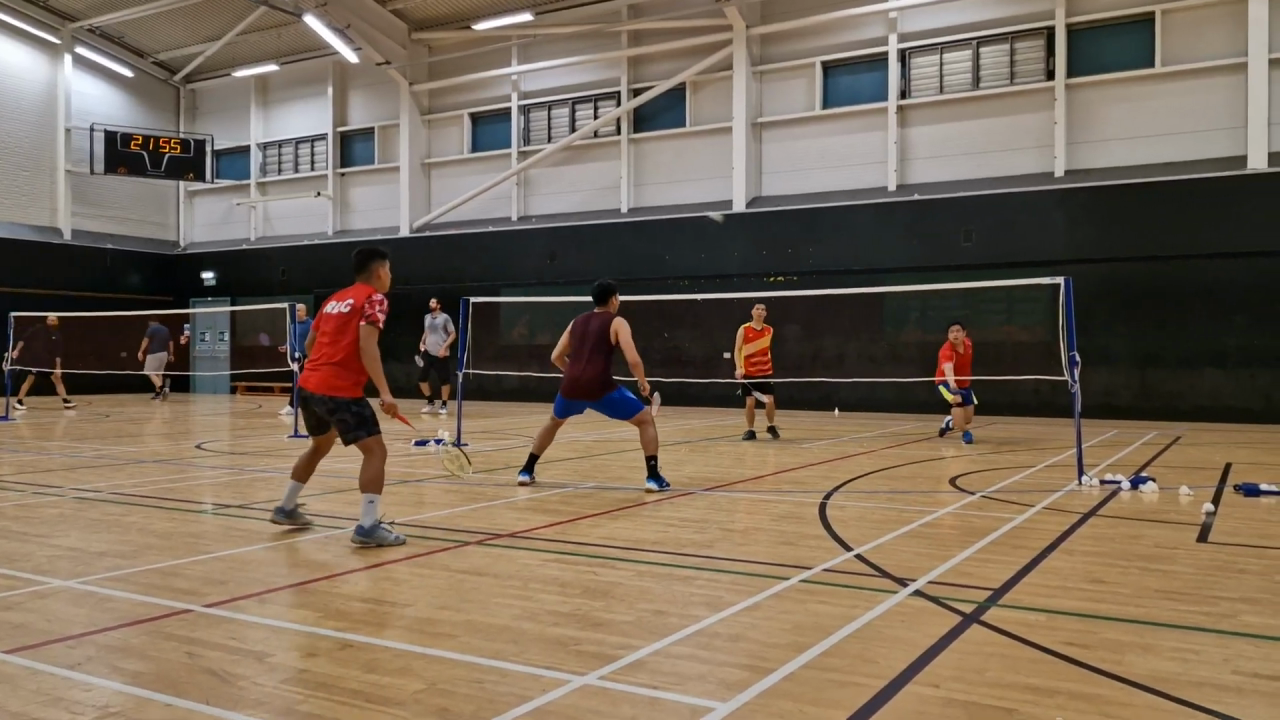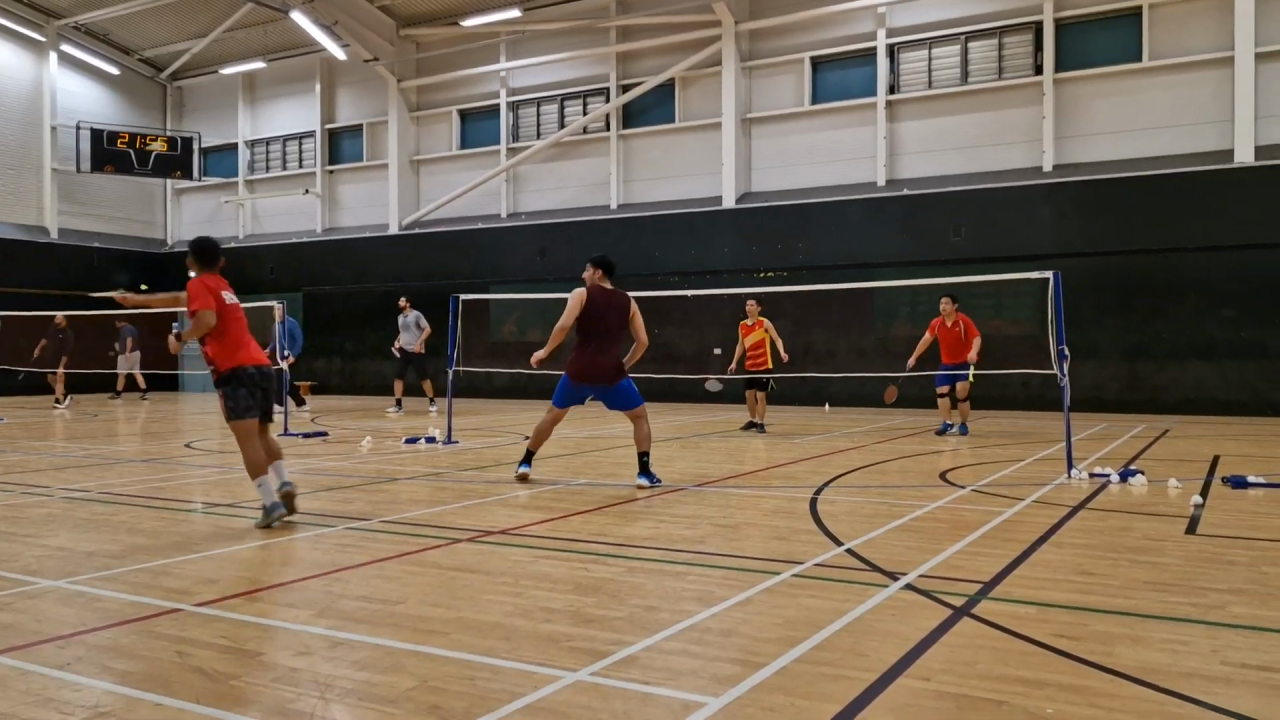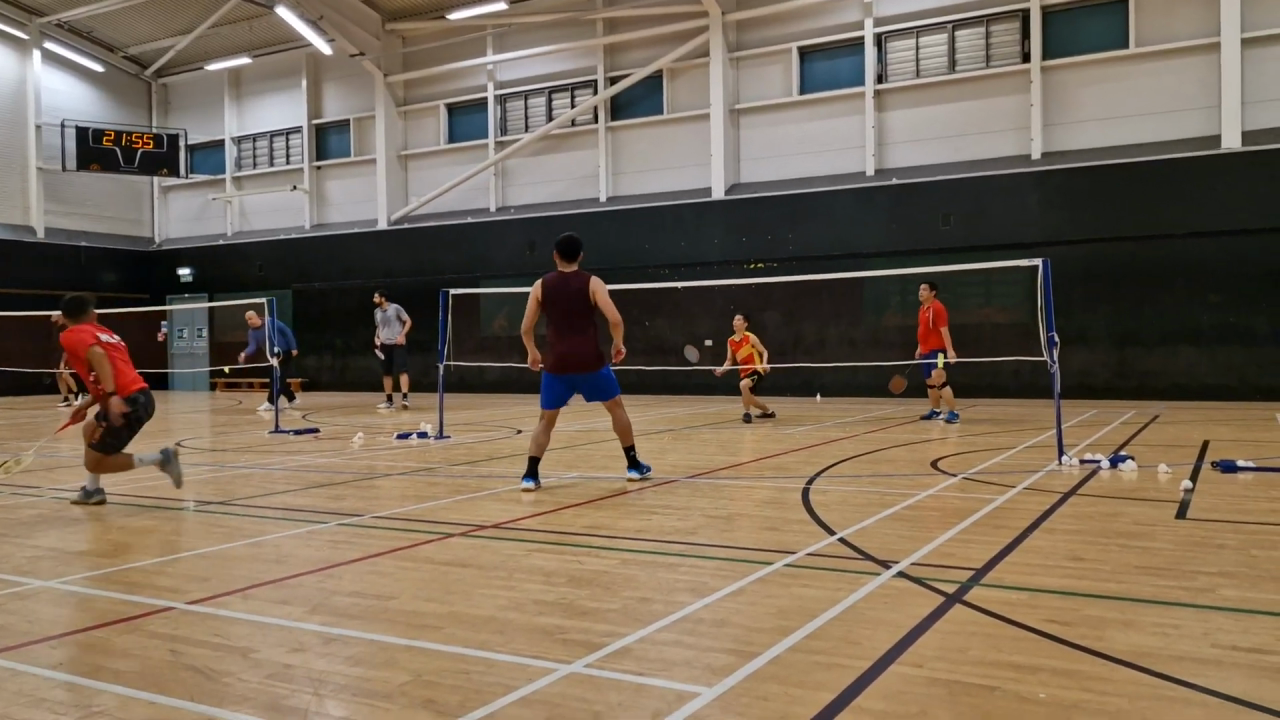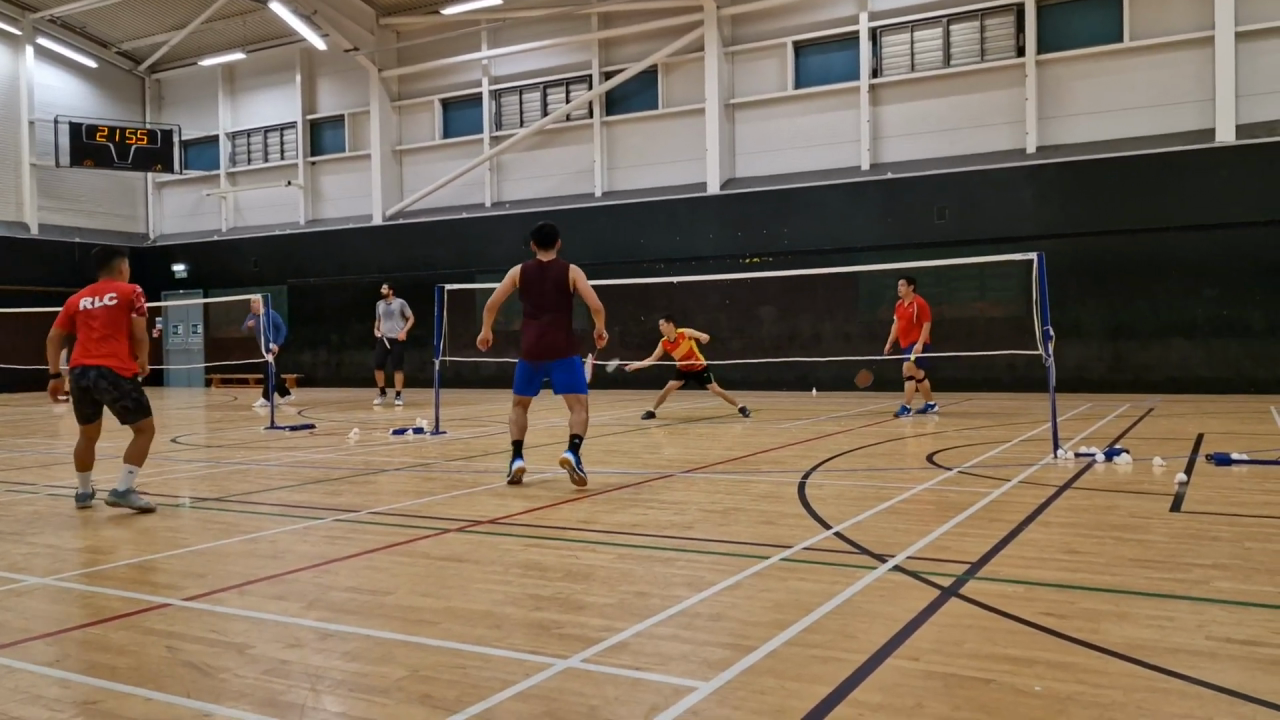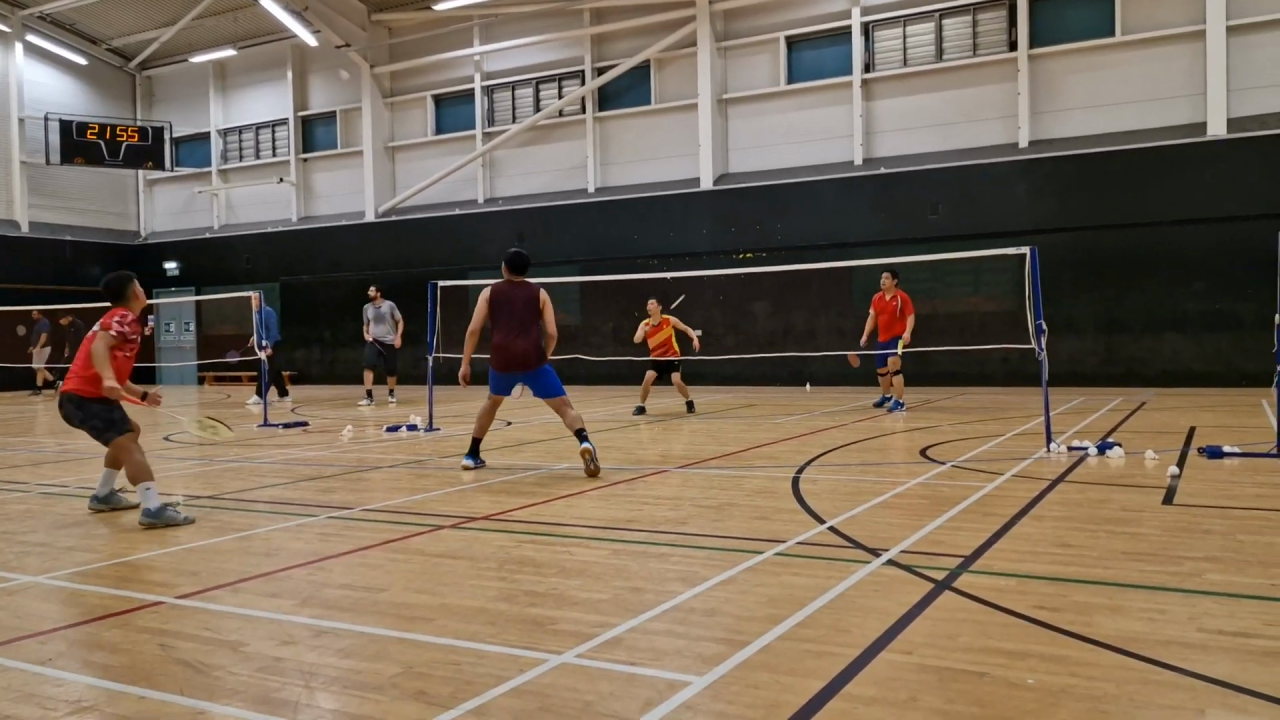
dt=0.5s
person 1, frame 1
left shoulder: (335, 299)
right shoulder: (374, 299)
left elbow: (311, 343)
right elbow: (367, 347)
right wrist: (384, 392)
left hip: (310, 386)
right hip: (340, 390)
left knee: (320, 446)
right knee: (375, 450)
left ankle: (286, 508)
right ankle: (368, 526)
person 1, frame 2
left shoulder: (199, 285)
right shoulder: (218, 284)
left elbow: (206, 320)
right elbow: (179, 299)
left wrist: (180, 338)
right wrist: (138, 301)
left hip: (236, 370)
right hip: (260, 366)
left knee: (247, 440)
right knee: (261, 435)
left ankle: (271, 505)
right ankle: (284, 485)
person 1, frame 3
left shoulder: (71, 335)
right shoulder: (107, 333)
left elbow: (99, 356)
left wrist: (111, 396)
right wrist: (86, 404)
left hip: (128, 403)
right hip: (139, 397)
left knee: (95, 461)
right knee: (91, 431)
left ankle: (161, 458)
right ankle: (92, 489)
person 1, frame 4
left shoulder: (77, 299)
right shoulder: (131, 292)
left elbow: (53, 339)
right elbow: (140, 337)
left wrist: (55, 376)
right wrist: (142, 364)
left hip: (80, 373)
right hip: (114, 373)
left knee: (88, 435)
right knee: (145, 429)
left ankle: (83, 493)
right ankle: (123, 490)
person 1, frame 5
left shoulder: (116, 320)
right shoulder: (125, 318)
right elbow: (99, 347)
left wrist: (142, 394)
right wrist: (108, 380)
left hip: (79, 398)
right hip: (85, 398)
left knee: (130, 432)
right knee: (130, 448)
left ankle: (103, 494)
right ankle: (154, 509)
person 2, frame 1
left shoulder: (577, 322)
right shoulder: (617, 323)
left elbow: (556, 357)
right elbow: (633, 360)
right wrist: (643, 381)
left hip: (570, 388)
right hip: (600, 388)
left knee: (554, 422)
right knee: (645, 420)
left ankle: (526, 470)
right ankle: (653, 476)
person 2, frame 2
left shoulder: (581, 294)
right shoulder: (627, 302)
left elbow: (564, 325)
right elbow: (643, 341)
left wrist: (544, 351)
right wrist: (626, 363)
left hip: (579, 372)
right hip: (612, 373)
left knee: (552, 415)
right knee: (640, 416)
left ankle: (525, 464)
right ankle: (644, 472)
person 2, frame 3
left shoulder: (541, 285)
right shoulder: (592, 283)
left elbow: (526, 329)
right elbow: (615, 319)
left wrist: (532, 353)
right wrist: (618, 344)
left hip: (556, 364)
right hip: (590, 361)
left knee: (546, 420)
right knee: (616, 408)
left ankle: (530, 475)
right ankle: (634, 465)
person 2, frame 4
left shoulder: (519, 271)
right shoulder: (572, 271)
left elbow: (491, 305)
right elbow: (597, 307)
left wrist: (486, 331)
right wrist: (600, 330)
left hip: (531, 352)
right hip: (563, 352)
left knee: (519, 405)
right knee: (578, 408)
left ankle: (517, 458)
right ankle: (572, 452)
person 2, frame 5
left shoulder: (490, 292)
right shoulder: (539, 294)
left elbow: (473, 330)
right elbow: (552, 333)
left wrist: (465, 364)
right wrist: (544, 357)
left hip: (501, 360)
right hip: (532, 359)
left knee: (492, 401)
right knee: (566, 408)
left ankle: (472, 455)
right ankle: (584, 444)
